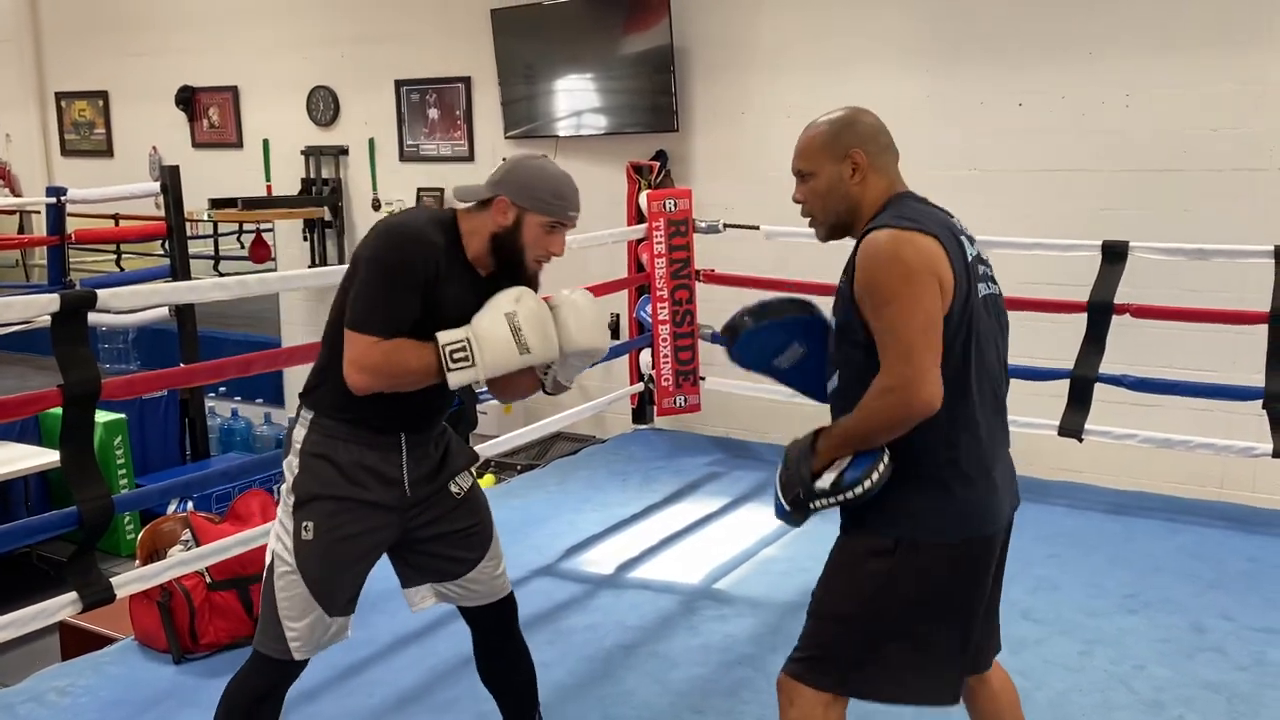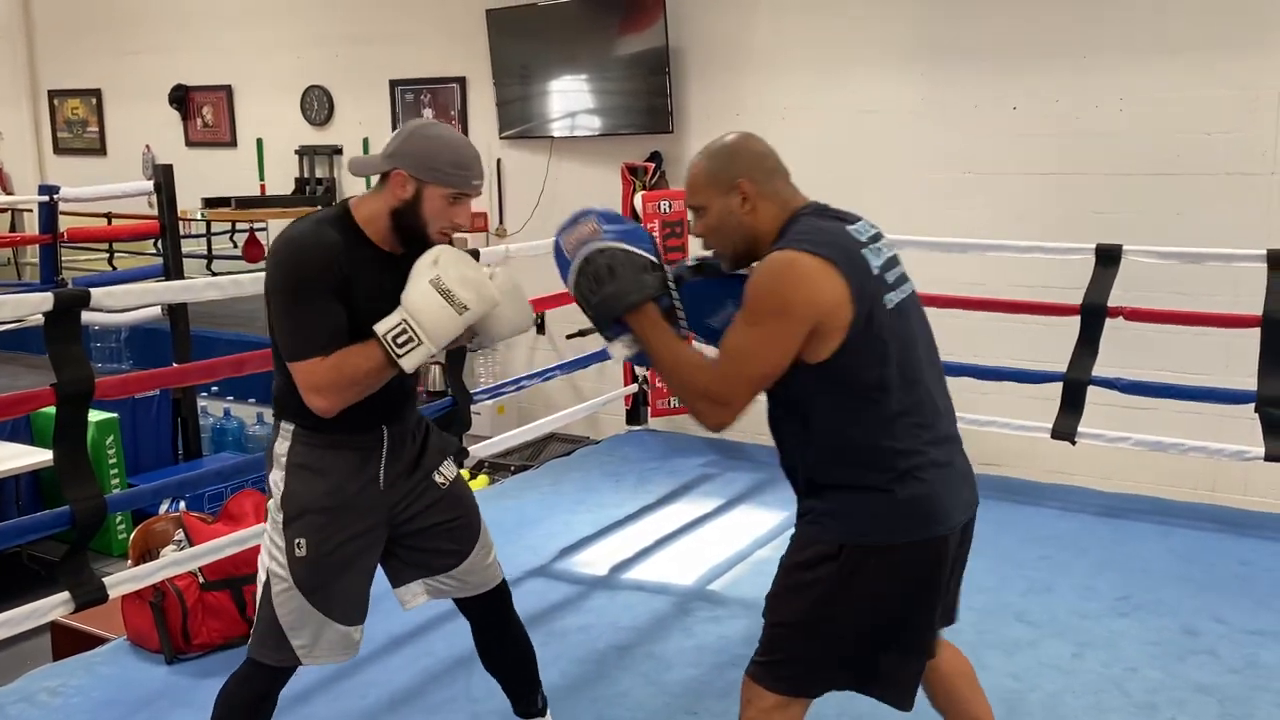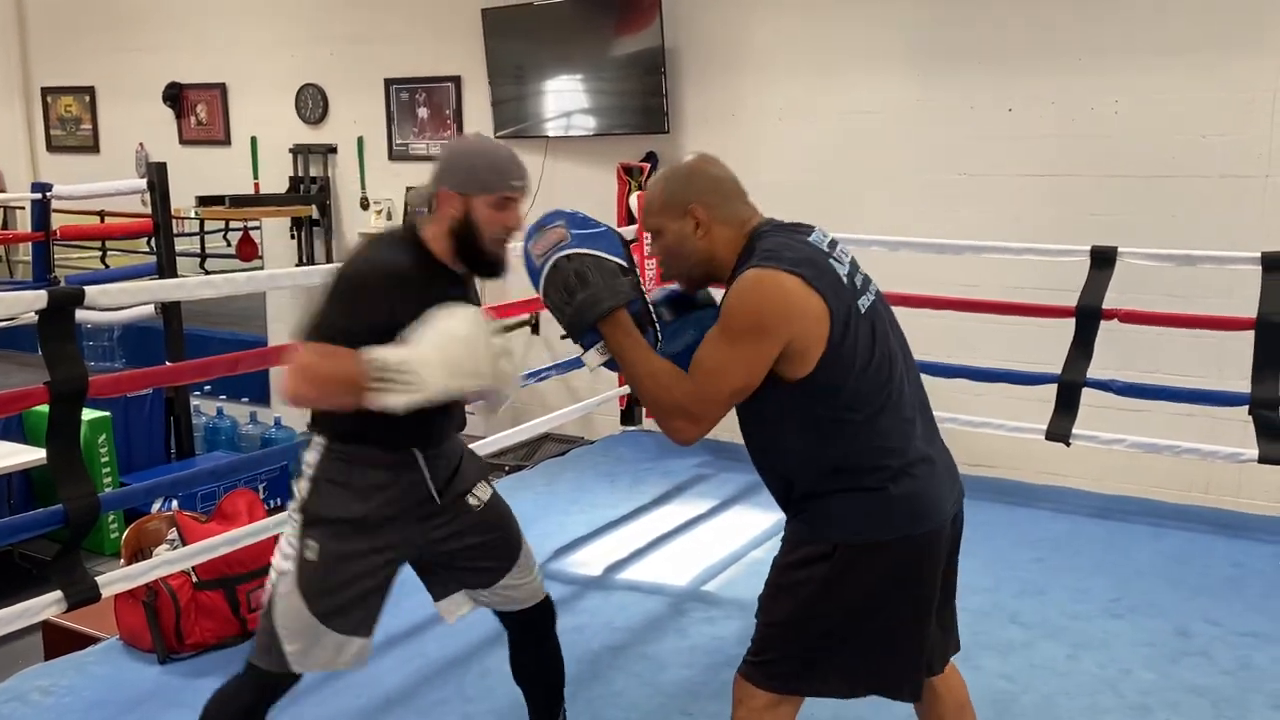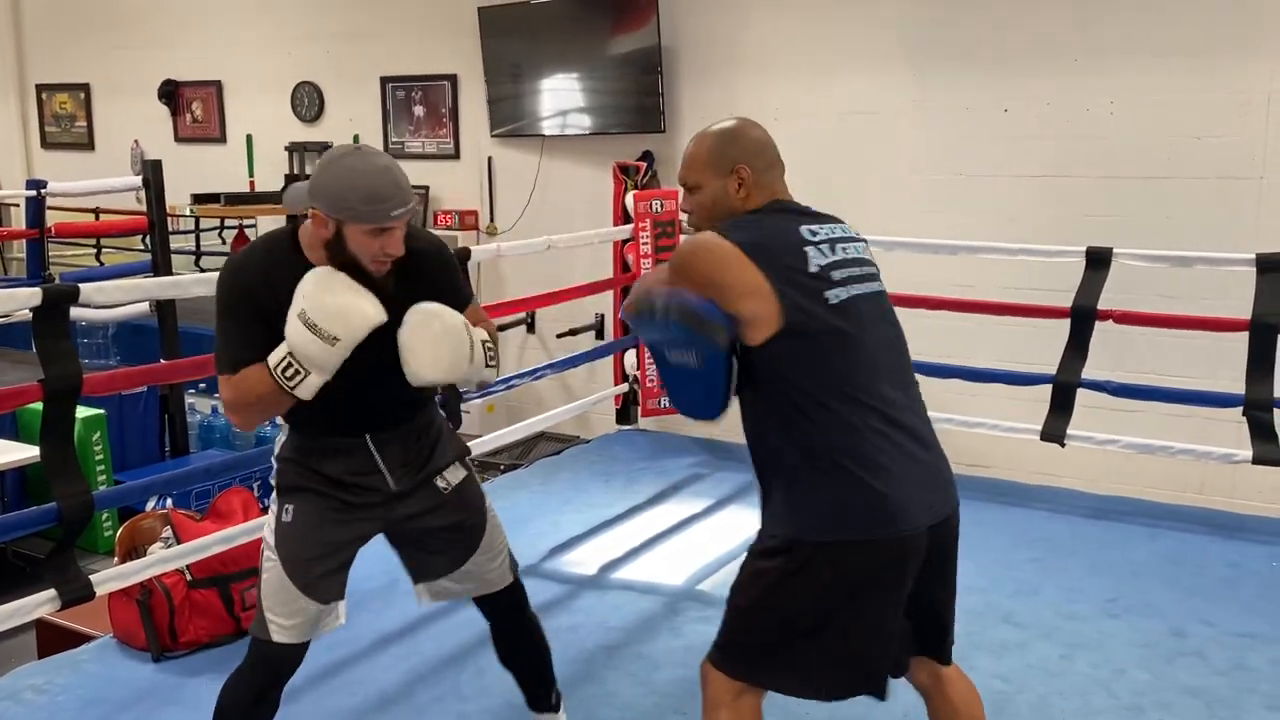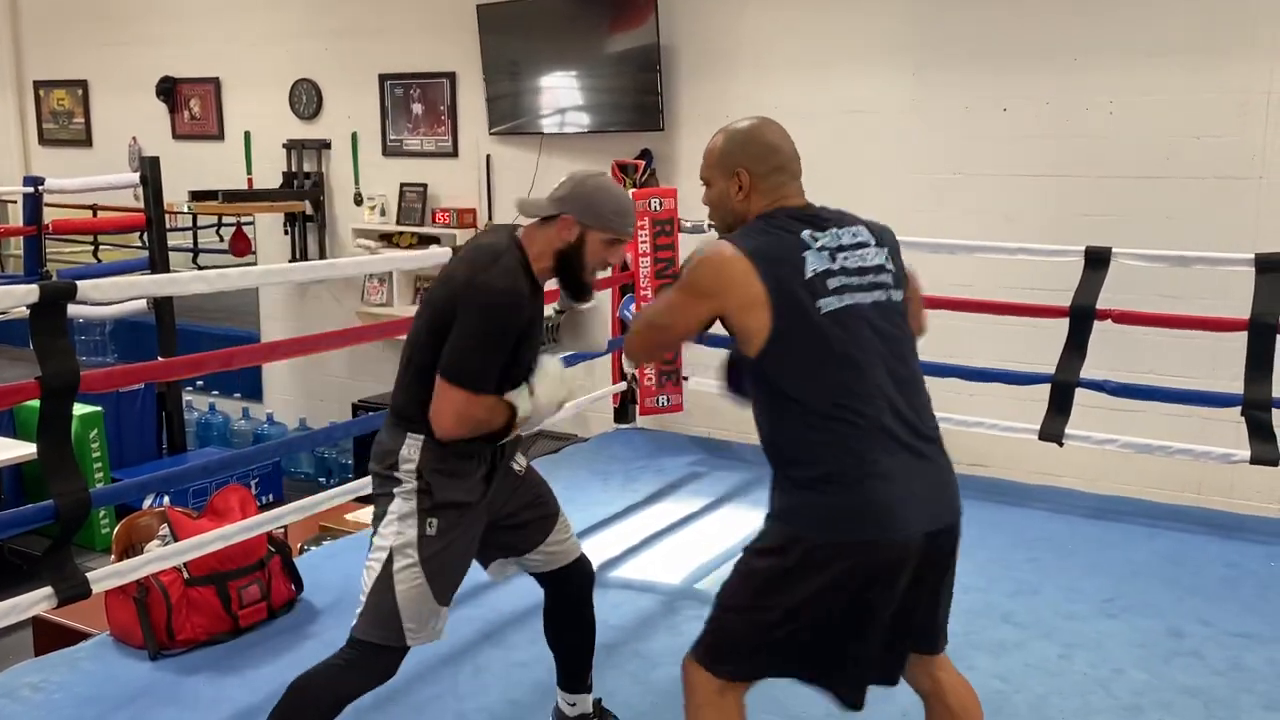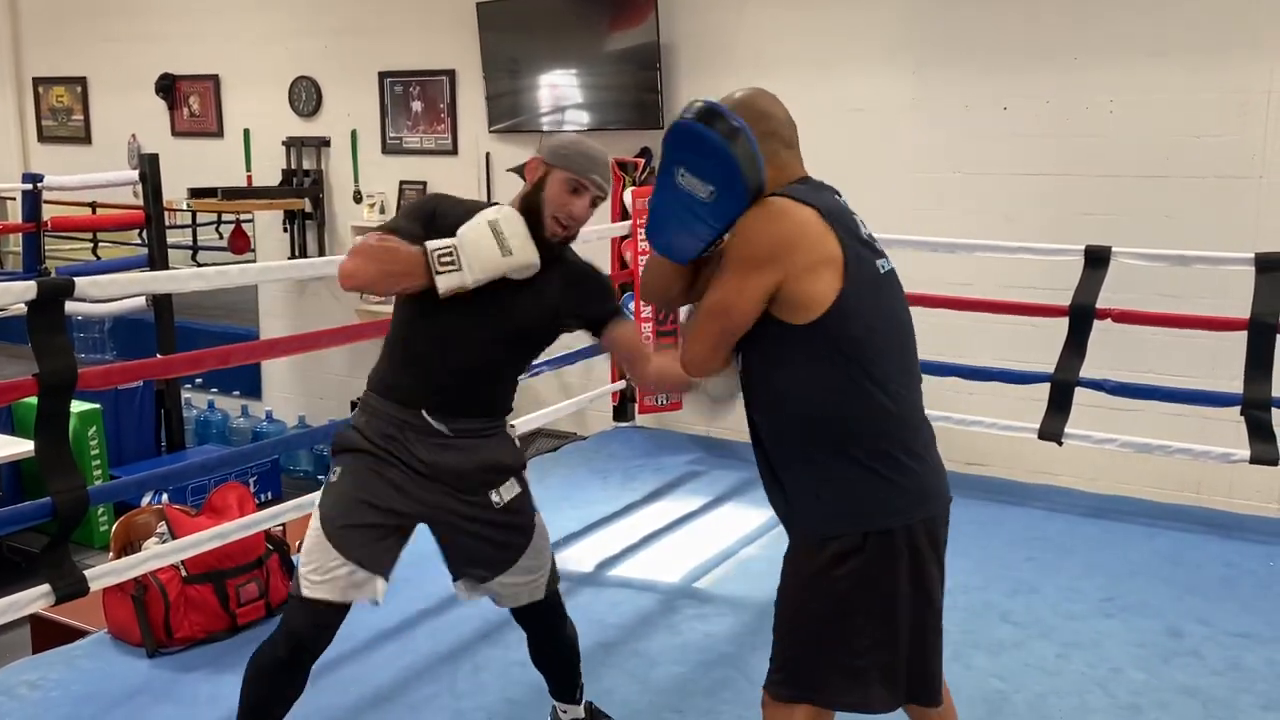
dt=0.5s
person 1, frame 1
left shoulder: (892, 247)
right shoulder: (938, 232)
left elbow: (912, 390)
left wrist: (821, 449)
right wrist: (820, 358)
left hip: (917, 516)
right hip: (976, 497)
right knee: (970, 660)
person 1, frame 2
left shoulder: (793, 269)
right shoulder: (850, 234)
left elbow: (715, 405)
left wrist: (637, 307)
left hip: (871, 517)
right hip: (939, 496)
right knee: (919, 643)
person 1, frame 3
left shoulder: (768, 288)
right shoulder: (800, 248)
left elbow: (689, 416)
left wrist: (609, 314)
left hip: (865, 520)
right hip: (923, 498)
right knee: (922, 661)
person 1, frame 4
left shoulder: (716, 253)
right shoulder: (841, 242)
left elbow: (650, 302)
right wrist: (711, 332)
left hip: (834, 519)
right hip: (925, 499)
right knee: (928, 660)
person 1, frame 5
left shoulder: (728, 263)
right shoulder: (873, 239)
left elbow: (641, 344)
left hip: (832, 523)
right hip: (930, 503)
right knee: (924, 657)
person 1, frame 6
left shoulder: (777, 224)
right shoulder: (812, 214)
left elbow: (697, 356)
right elbow: (660, 290)
right wrist: (685, 225)
left hip: (862, 510)
right hip: (896, 493)
right knee: (902, 659)
person 2, frame 1
left shoulder: (505, 270)
right shoulder: (407, 242)
left elbow: (503, 384)
right elbow: (363, 370)
left wrist: (558, 363)
right wrist: (474, 347)
left hip: (426, 452)
right hip: (340, 458)
left knee: (495, 612)
right knee: (280, 657)
person 2, frame 2
left shoulder: (421, 243)
right shoulder: (309, 250)
right elbow: (323, 392)
left wrist: (478, 319)
right wrist: (417, 325)
left hip: (408, 448)
right hip: (323, 466)
left knee: (490, 599)
right knee: (275, 657)
person 2, frame 3
left shoulder: (467, 250)
right shoulder: (374, 268)
right elbow: (304, 381)
right wrist: (416, 369)
left hip: (440, 470)
right hip: (350, 483)
left knee: (531, 611)
right knee: (274, 669)
person 2, frame 4
left shoulder: (424, 256)
right shoulder: (253, 274)
left elbow: (478, 331)
right elbow: (240, 409)
left wrist: (468, 350)
right wrist: (305, 352)
left hip: (420, 453)
right hip: (320, 472)
left knee: (506, 599)
right knee: (273, 657)
person 2, frame 5
left shoulder: (510, 250)
right shoulder: (498, 286)
right elbow: (449, 418)
left wrist: (568, 327)
right wrist: (534, 401)
left hip: (486, 458)
right hip: (428, 469)
left knee: (572, 575)
right knee: (375, 656)
person 2, frame 6
left shoulder: (576, 282)
right shoulder: (444, 215)
left elbow: (646, 369)
right elbow: (355, 270)
right wrist: (461, 259)
left hip: (480, 453)
right hip: (386, 442)
left knee: (540, 607)
right knee: (307, 624)
